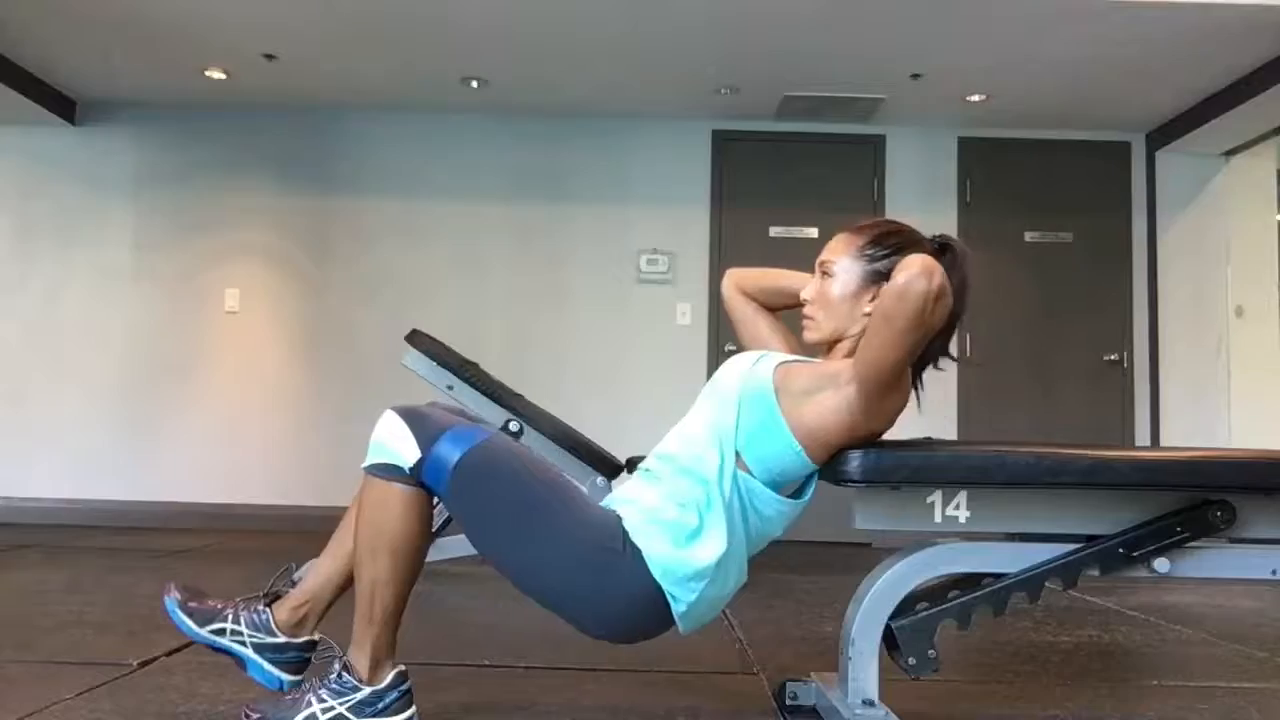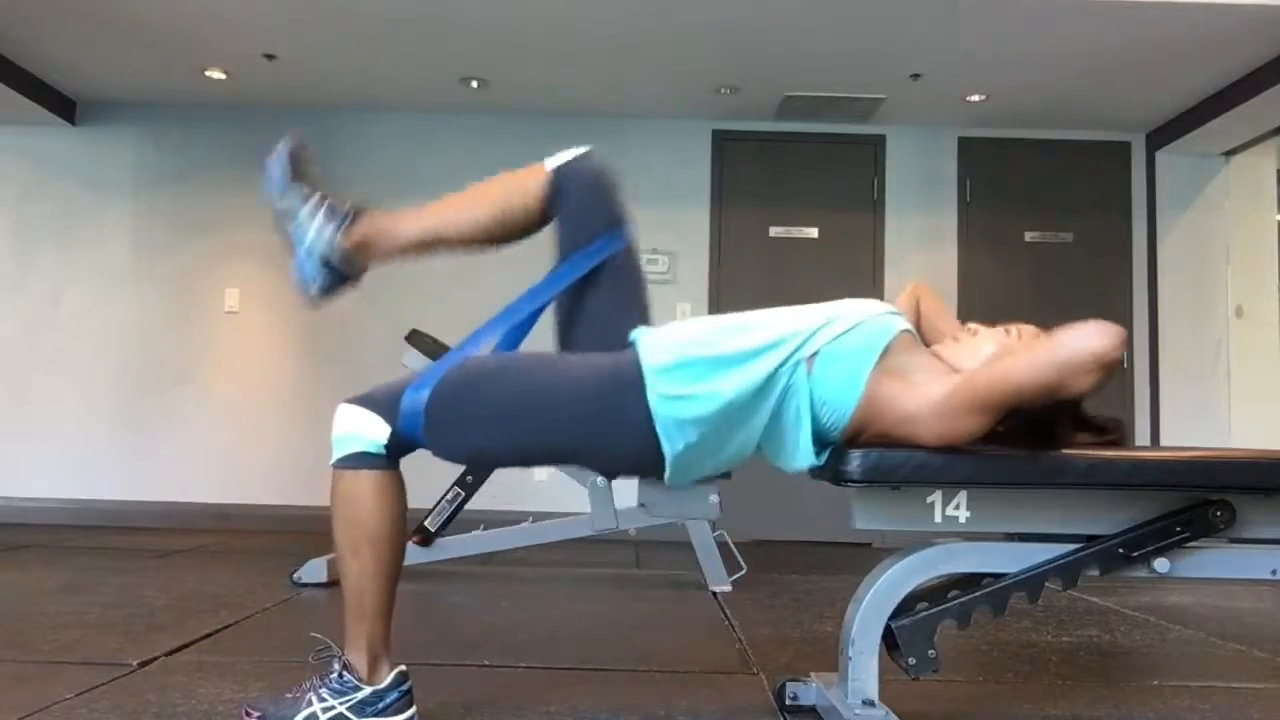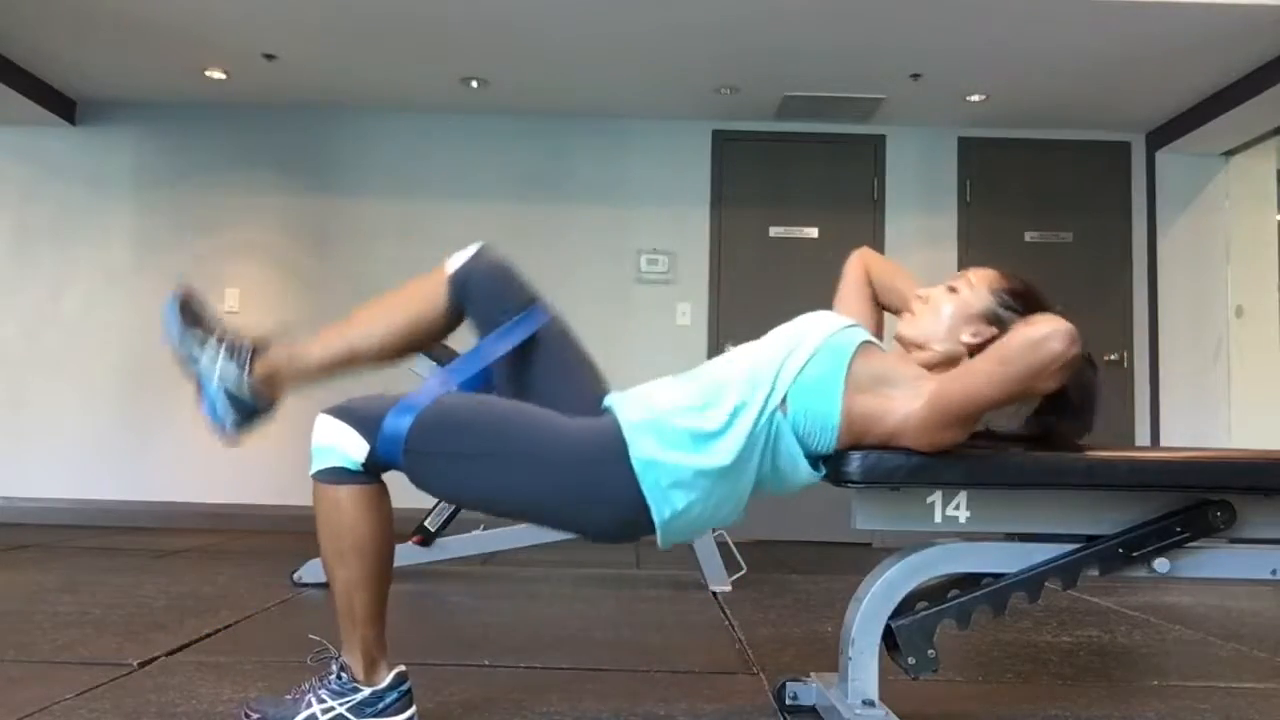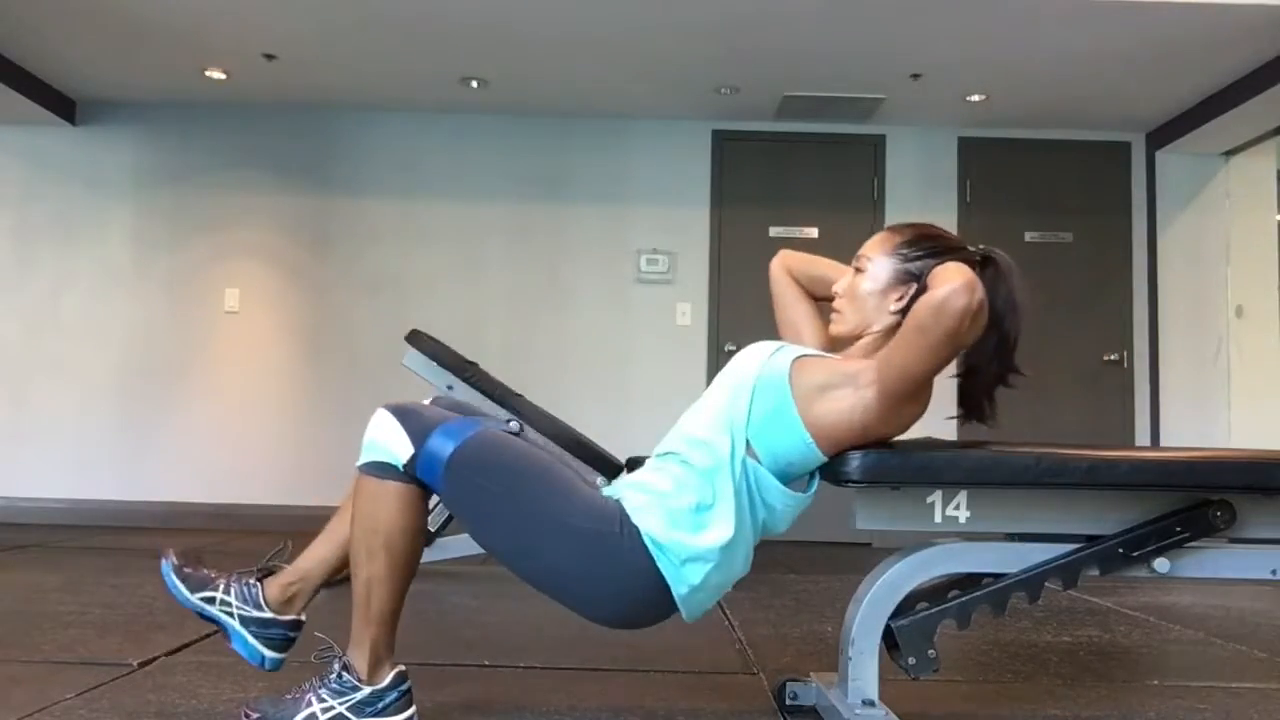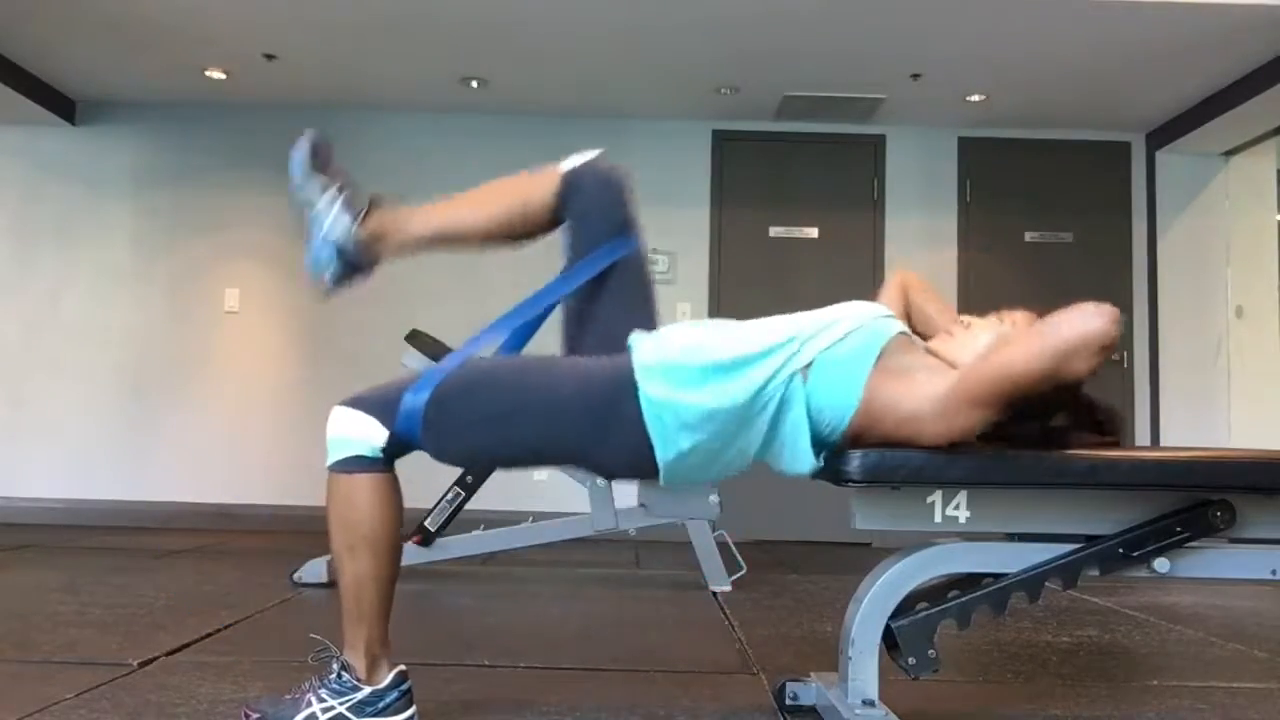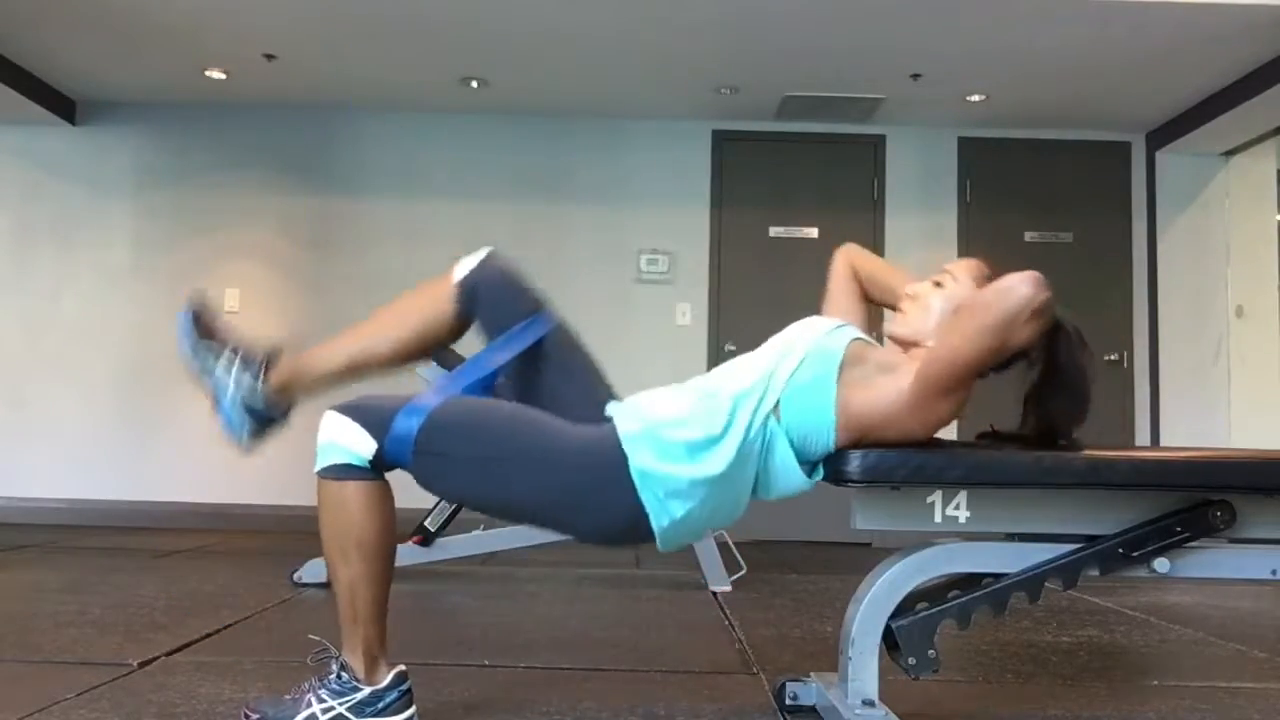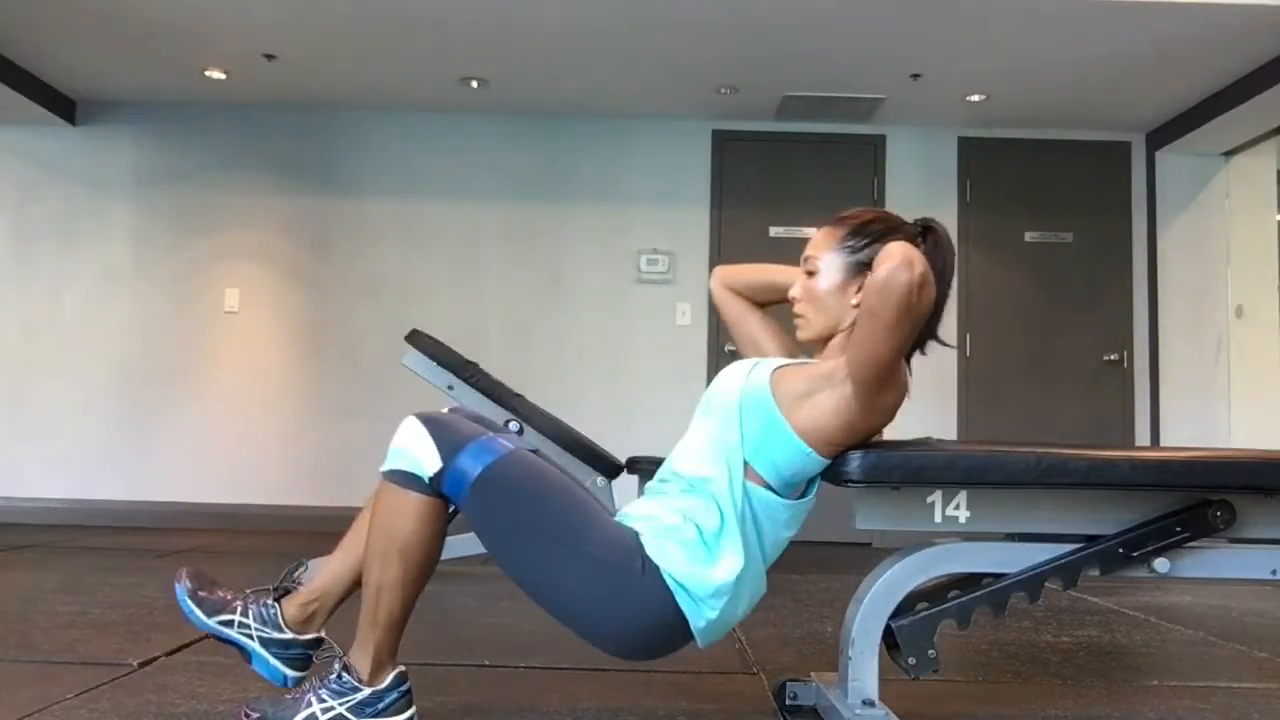
dt=0.7s
person 1, frame 1
left shoulder: (856, 396)
right shoulder: (797, 368)
left elbow: (925, 280)
right elbow: (735, 281)
left wrist: (895, 283)
right wrist: (826, 287)
left hip: (629, 577)
right hip: (624, 536)
left knee: (409, 437)
right knee: (433, 428)
right ankle: (286, 625)
person 1, frame 2
left shoulder: (947, 407)
right shoulder: (923, 369)
left elbow: (1100, 343)
right elbow: (916, 292)
left wrist: (1012, 356)
right wrist: (951, 339)
left hip: (639, 405)
right hip: (639, 372)
left knee: (365, 423)
right knee: (577, 177)
right ankle: (347, 244)
person 1, frame 3
left shoulder: (920, 405)
right shoulder: (871, 357)
left elbow: (1056, 342)
right elbow: (861, 258)
left wrist: (1002, 318)
right wrist: (925, 300)
left hip: (624, 473)
right hip: (614, 429)
left knee: (349, 434)
right knee: (477, 276)
right ankle: (262, 379)
person 1, frame 4
left shoulder: (877, 392)
right shoulder: (830, 365)
left elbow: (962, 296)
right elbow: (786, 264)
left wrist: (933, 273)
right wrist: (869, 277)
left hip: (637, 561)
right hip: (625, 523)
left knee: (402, 433)
right knee: (434, 428)
right ankle: (273, 605)
person 1, frame 5
left shoulder: (947, 403)
right shoulder: (914, 355)
left elbow: (1096, 324)
right elbow: (900, 283)
left wrist: (996, 344)
right wrist: (946, 320)
left hip: (637, 408)
right hip: (645, 373)
left knee: (362, 424)
right knee: (590, 184)
right ankle: (366, 235)
person 1, frame 6
left shoulder: (920, 392)
right shoulder: (861, 353)
left elbow: (1024, 294)
right elbow: (849, 258)
left wrist: (946, 299)
right wrist: (917, 297)
left hip: (631, 479)
right hip: (624, 439)
left knee: (356, 430)
right knee: (486, 279)
right ankle: (272, 384)
person 1, frame 7
left shoulder: (856, 389)
right shoulder: (797, 372)
left elbow: (905, 269)
right elbow: (724, 280)
left wrist: (891, 266)
right wrist: (815, 276)
left hip: (650, 590)
right hip: (642, 555)
left knee: (431, 445)
right knee: (433, 450)
right ankle: (292, 620)
